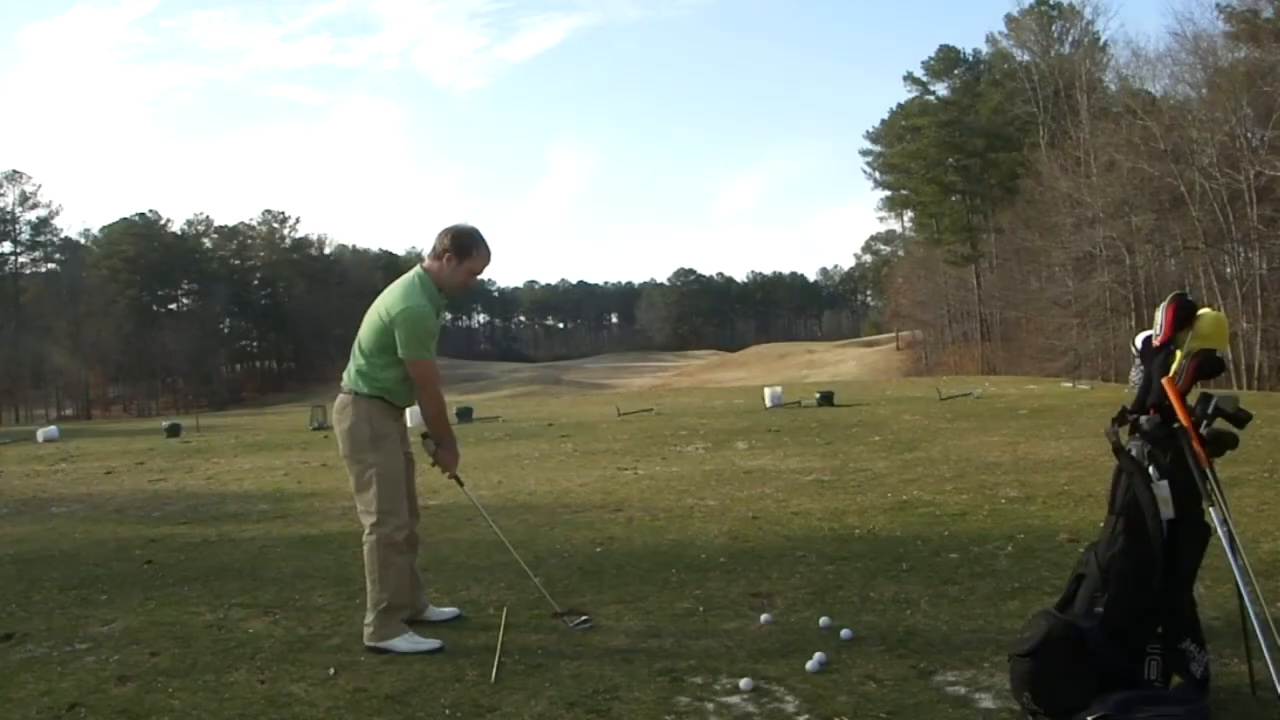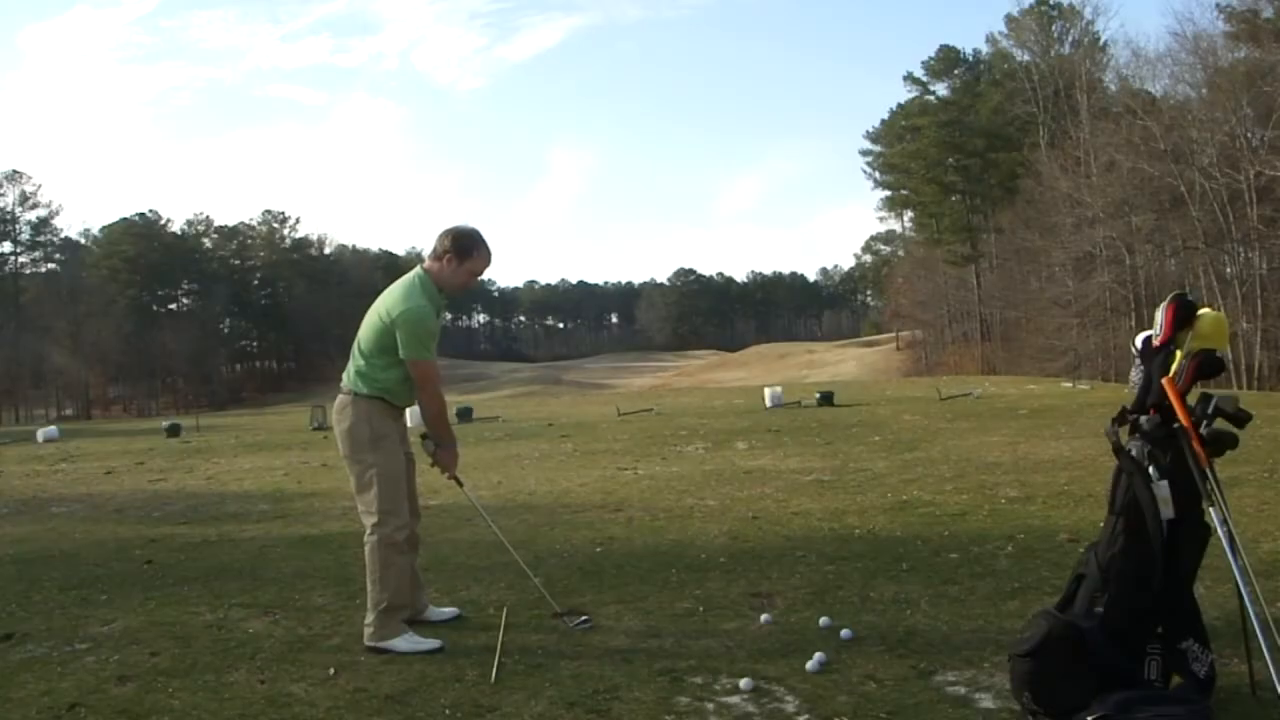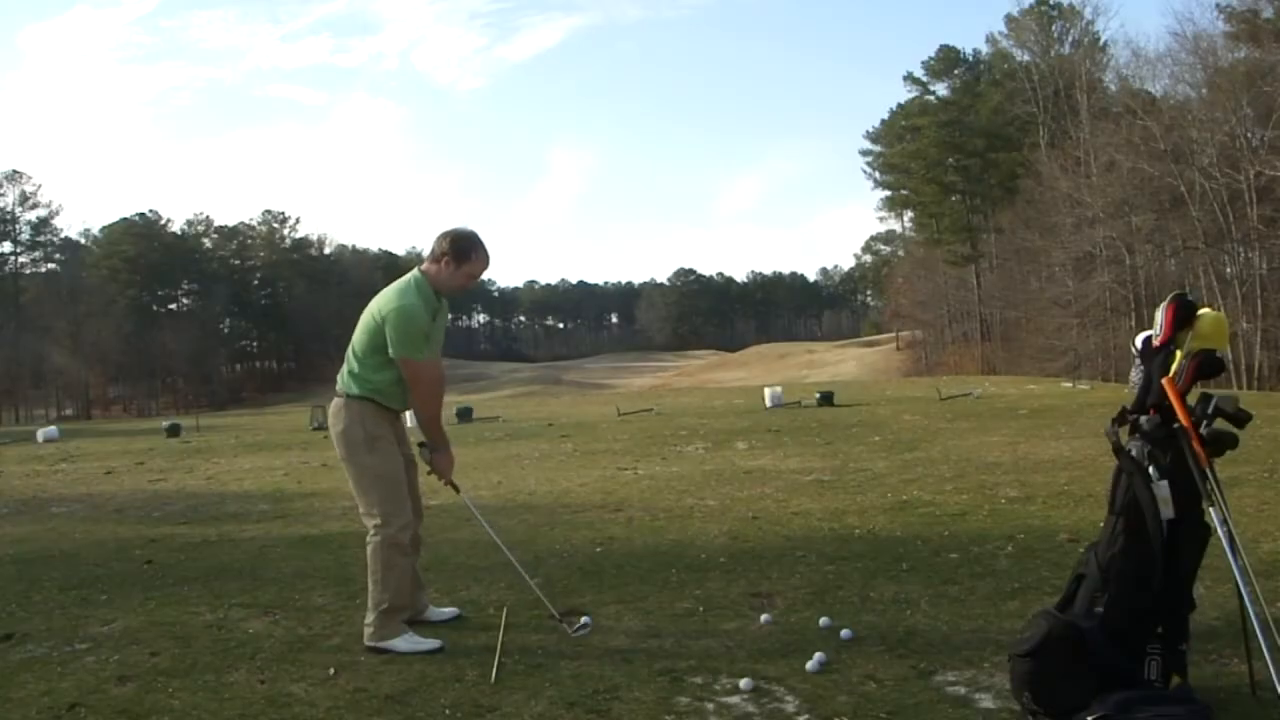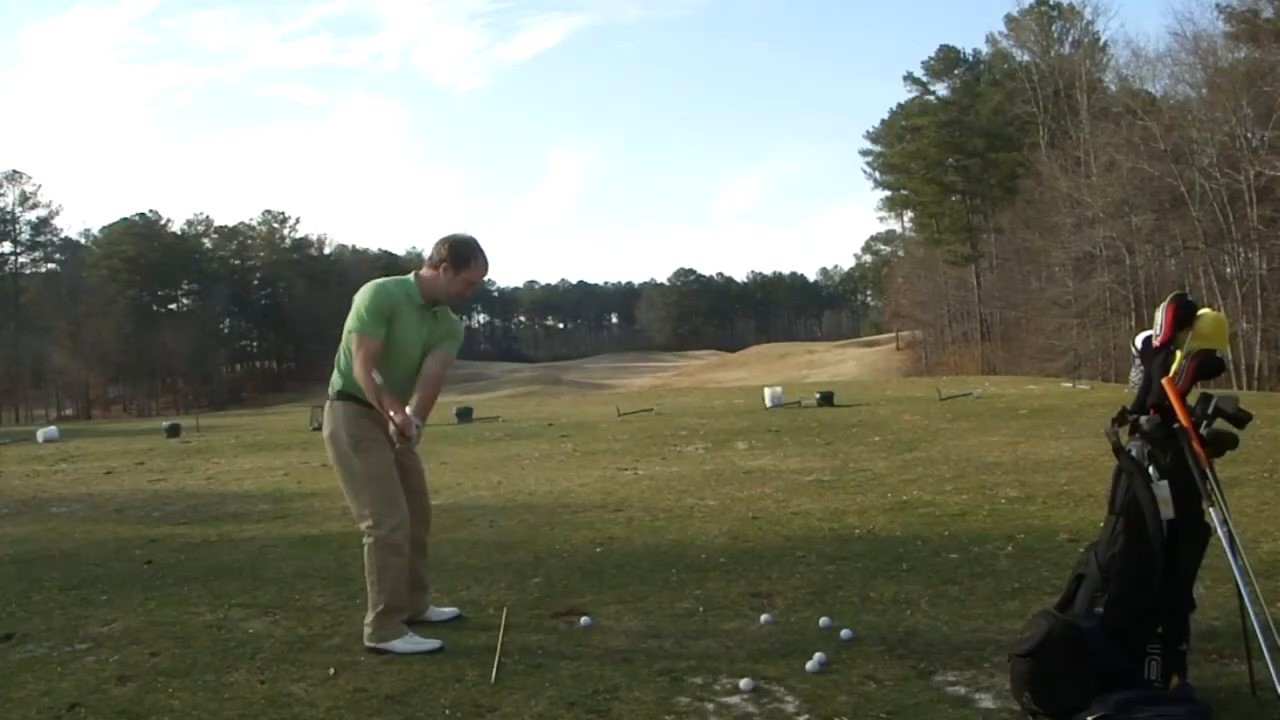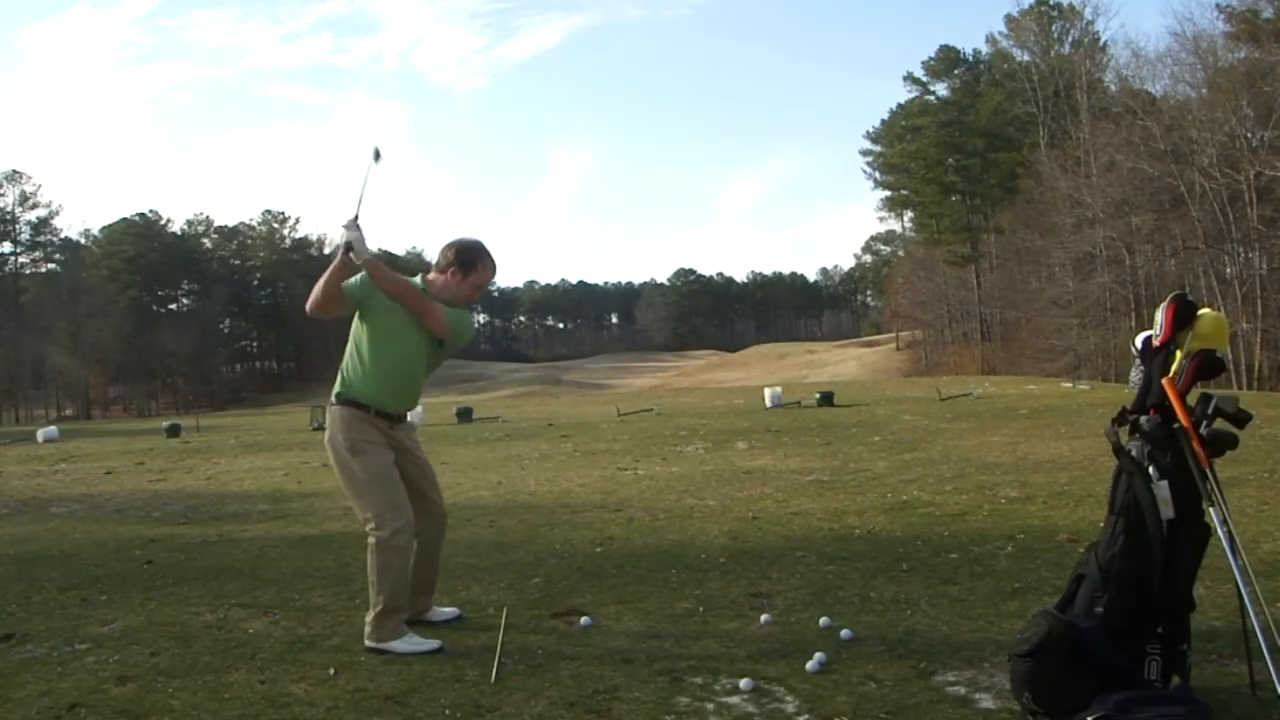
dt=0.3s
person 1, frame 1
left shoulder: (424, 294)
right shoulder: (413, 306)
left elbow: (426, 380)
right elbow: (426, 386)
left wrist: (437, 434)
right wrist: (446, 443)
left hip: (385, 413)
right hip: (366, 414)
left knee: (404, 517)
right knee: (386, 521)
left ankle: (409, 603)
right ankle: (384, 628)
person 1, frame 2
left shoulder: (424, 293)
right shoulder: (414, 308)
left elbow: (426, 380)
right elbow: (428, 386)
left wrist: (435, 433)
right wrist: (446, 444)
left hip: (384, 412)
right hip: (366, 414)
left knee: (405, 515)
right knee: (387, 521)
left ankle: (410, 604)
right ankle: (383, 629)
person 1, frame 3
left shoulder: (434, 304)
right shoulder: (406, 307)
left elbow: (435, 377)
right elbow: (419, 388)
left wrist: (432, 440)
right wrist: (440, 447)
left hip: (385, 415)
right hip: (362, 416)
left knee: (408, 516)
right knee: (390, 522)
left ankle: (411, 604)
right ankle: (384, 628)
person 1, frame 4
left shoulder: (451, 325)
right shoulder: (380, 294)
left elbow: (433, 374)
right elbow: (363, 366)
left wrist: (414, 421)
right wrist: (391, 412)
left hip: (394, 421)
right hip: (353, 417)
left knee: (415, 515)
right knee: (387, 523)
left ankle: (413, 603)
right ankle: (384, 629)
person 1, frame 5
left shoulder: (459, 323)
right shoulder: (373, 281)
left elbow: (416, 304)
right elbow: (317, 307)
left wrist: (367, 257)
right wrist: (345, 258)
left hip: (397, 424)
right hip: (354, 421)
left knee: (430, 516)
right knee: (392, 523)
left ankle: (416, 603)
right ankle: (384, 630)
